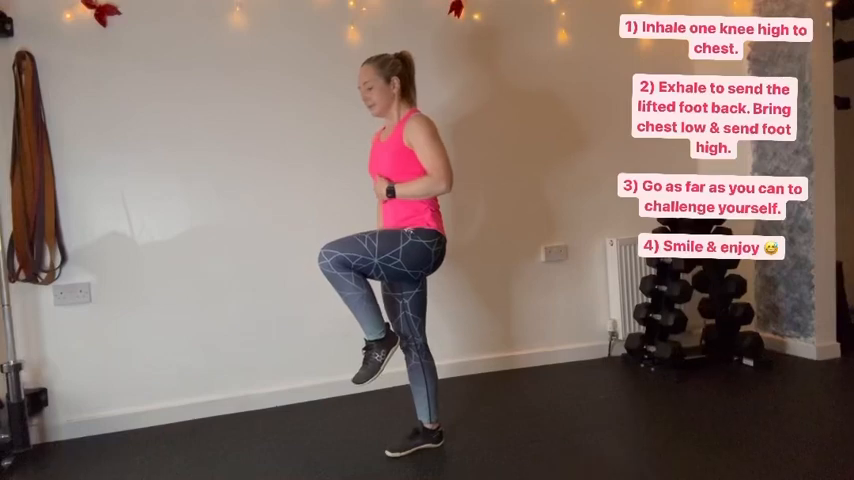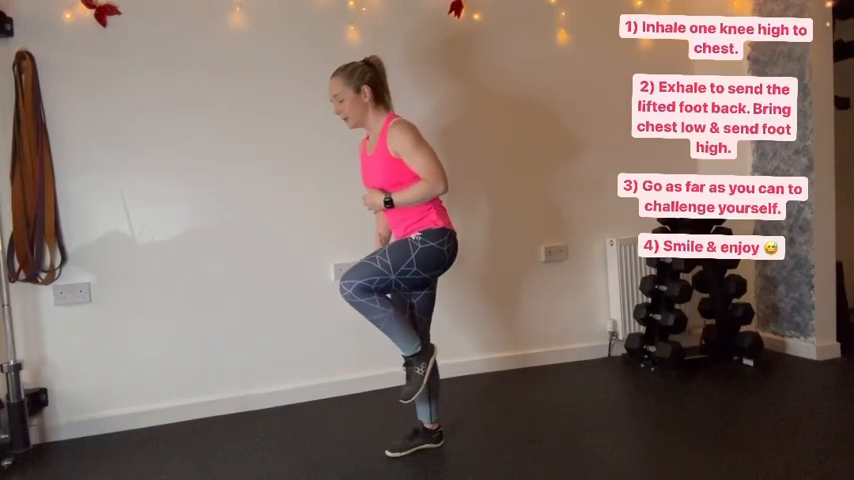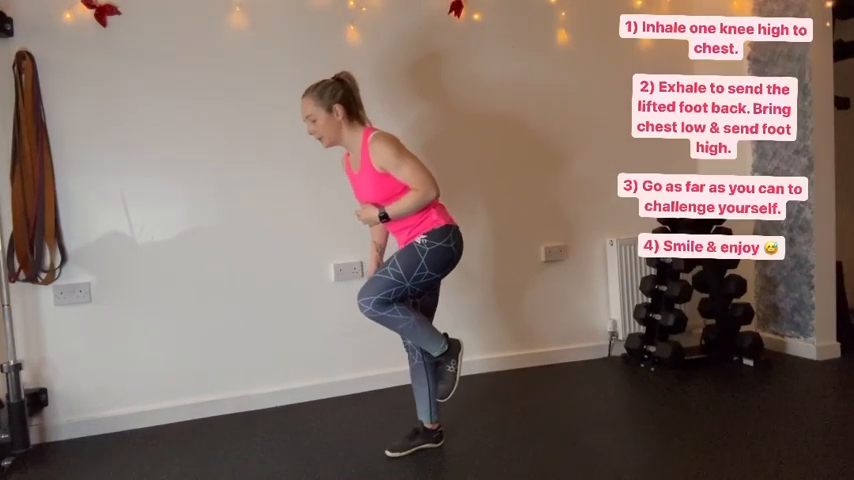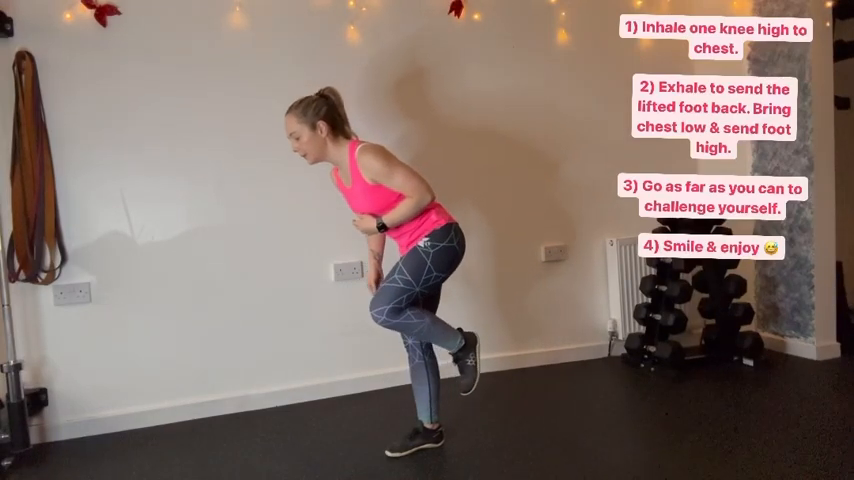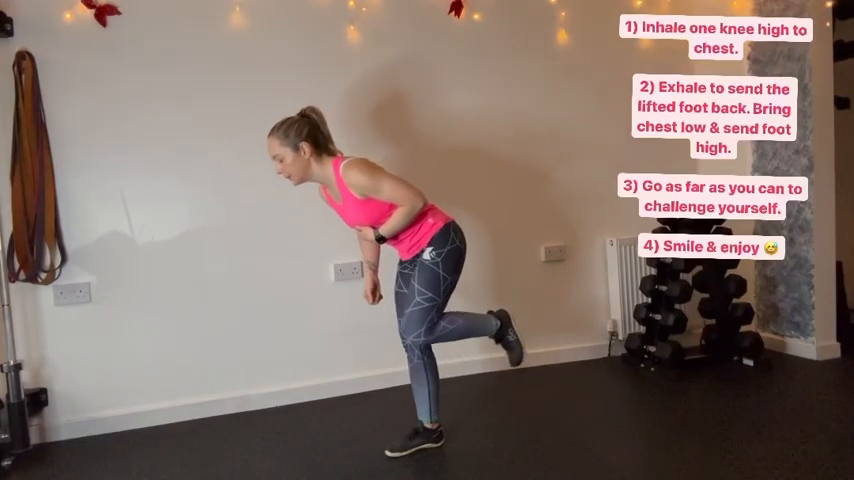
dt=0.7s
person 1, frame 1
left shoulder: (417, 125)
right shoulder: (380, 137)
left elbow: (441, 181)
left wrist: (391, 190)
right wrist: (375, 256)
left hip: (421, 242)
right hip: (400, 248)
left knee: (333, 257)
right knee: (412, 342)
left ankle: (378, 338)
right ankle: (429, 428)
person 1, frame 2
left shoulder: (398, 131)
right shoulder: (366, 145)
left elbow: (437, 183)
left wrist: (385, 199)
right wrist: (380, 256)
left hip: (432, 240)
right hip: (411, 246)
left knee: (353, 284)
right knee: (413, 340)
left ankle: (418, 352)
right ankle: (429, 428)
person 1, frame 3
left shoulder: (380, 144)
right shoulder: (350, 160)
left elbow: (428, 189)
left wrist: (381, 213)
right wrist: (375, 260)
left hip: (436, 240)
right hip: (417, 248)
left knee: (371, 300)
right knee: (414, 342)
left ankle: (444, 349)
right ankle: (429, 428)
person 1, frame 4
left shoulder: (367, 156)
right shoulder: (338, 174)
left elbow: (423, 194)
left wrist: (380, 223)
right wrist: (375, 263)
left hip: (439, 239)
right hip: (416, 249)
left knee: (384, 309)
right knee: (414, 341)
left ankle: (462, 344)
right ankle: (430, 428)
person 1, frame 5
left shoulder: (353, 172)
right shoulder: (326, 189)
left elbow: (415, 201)
left wrist: (379, 234)
right wrist: (371, 274)
left hip: (438, 242)
right hip: (412, 256)
left knee: (418, 330)
right knee: (413, 343)
left ankle: (496, 325)
right ankle: (429, 428)
